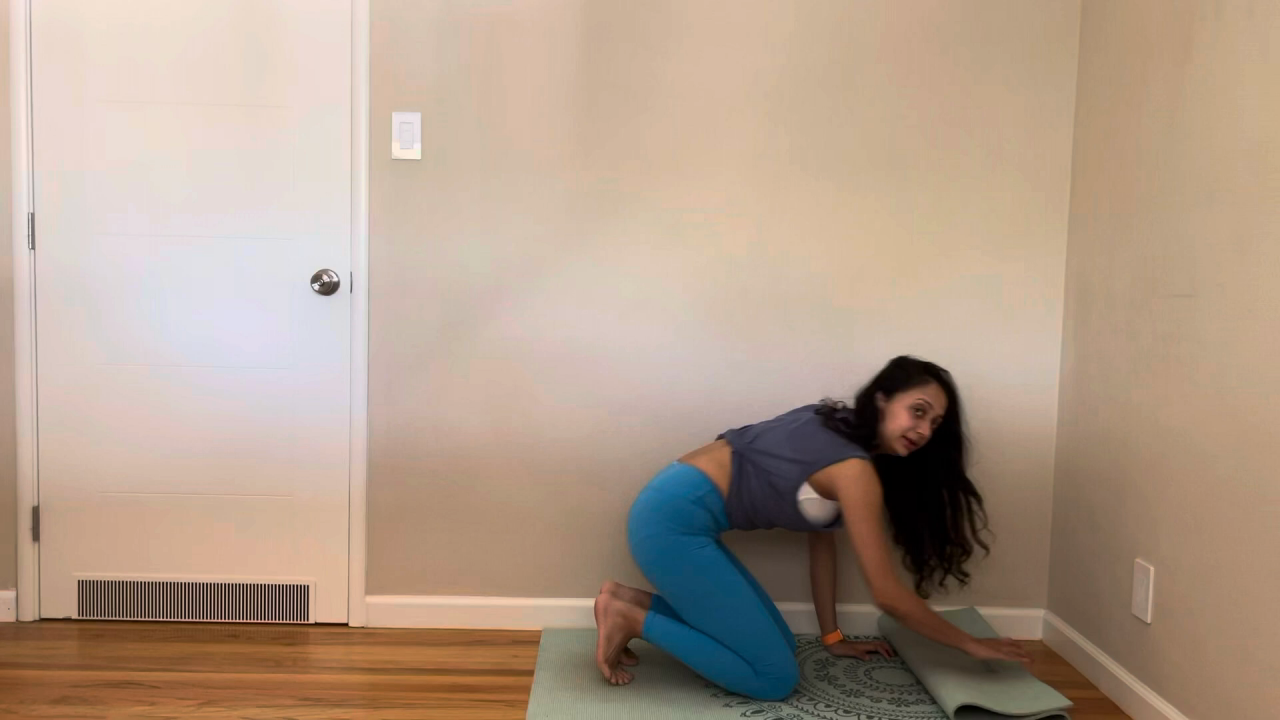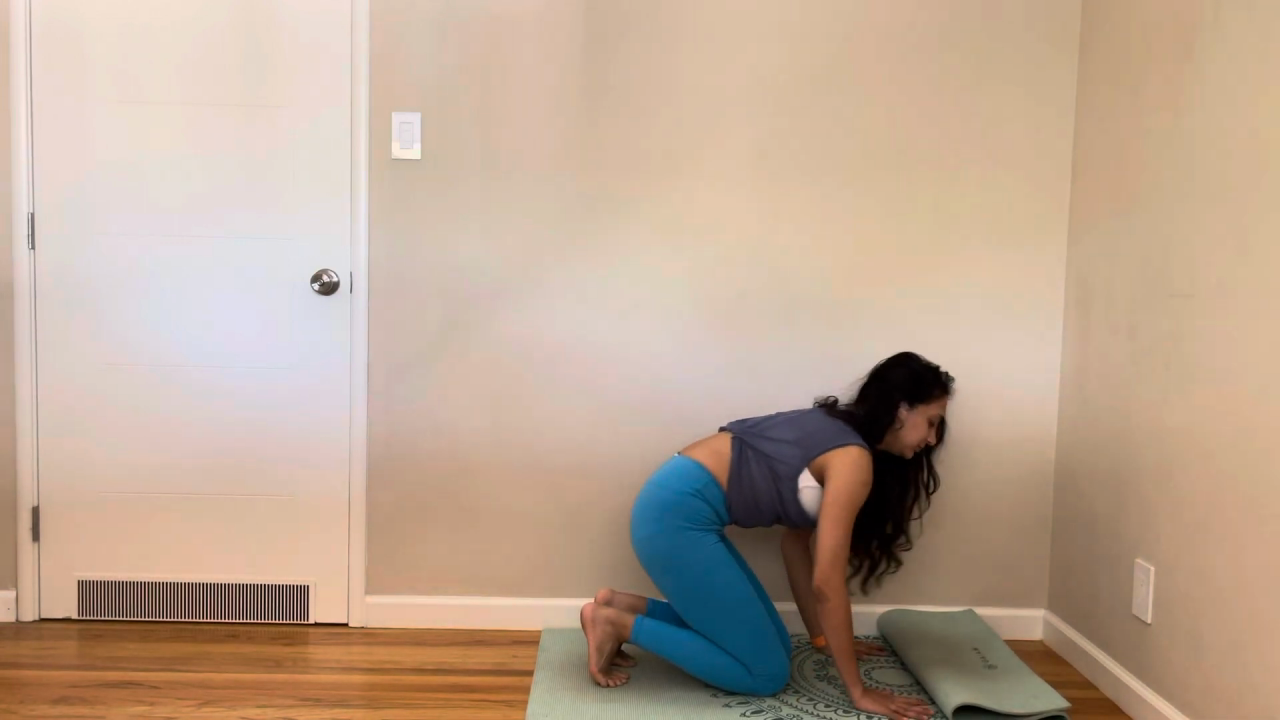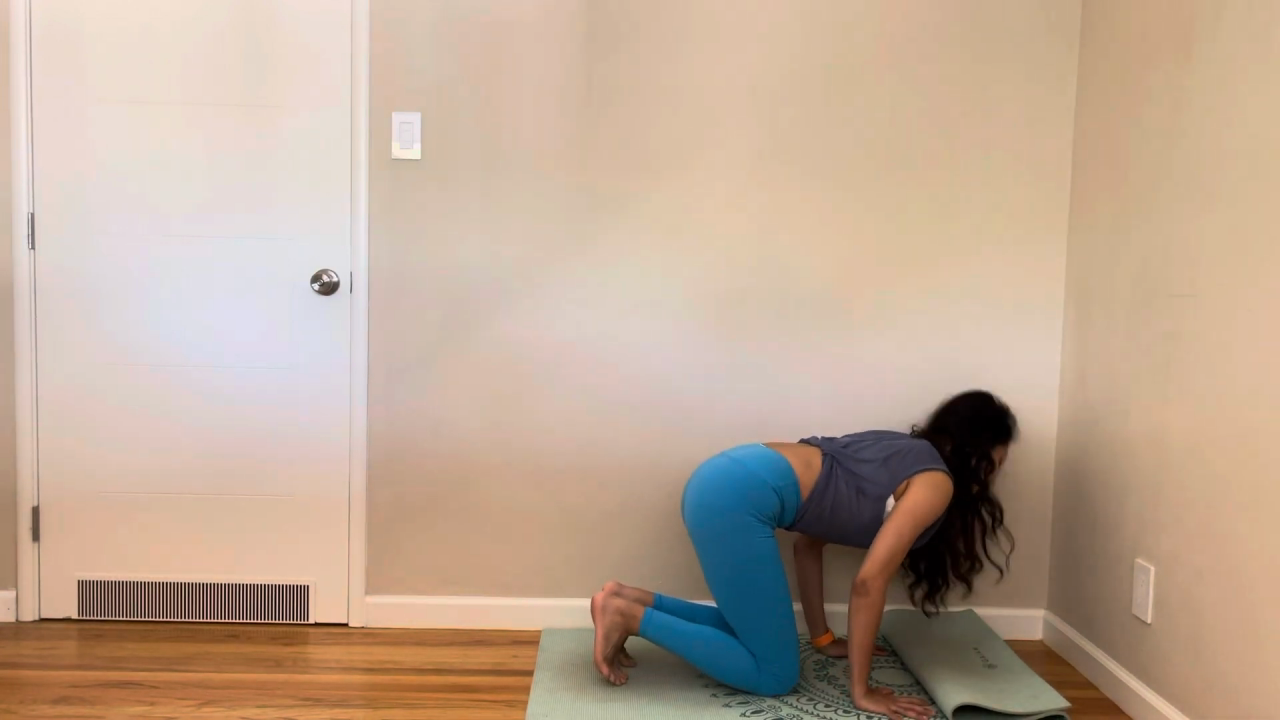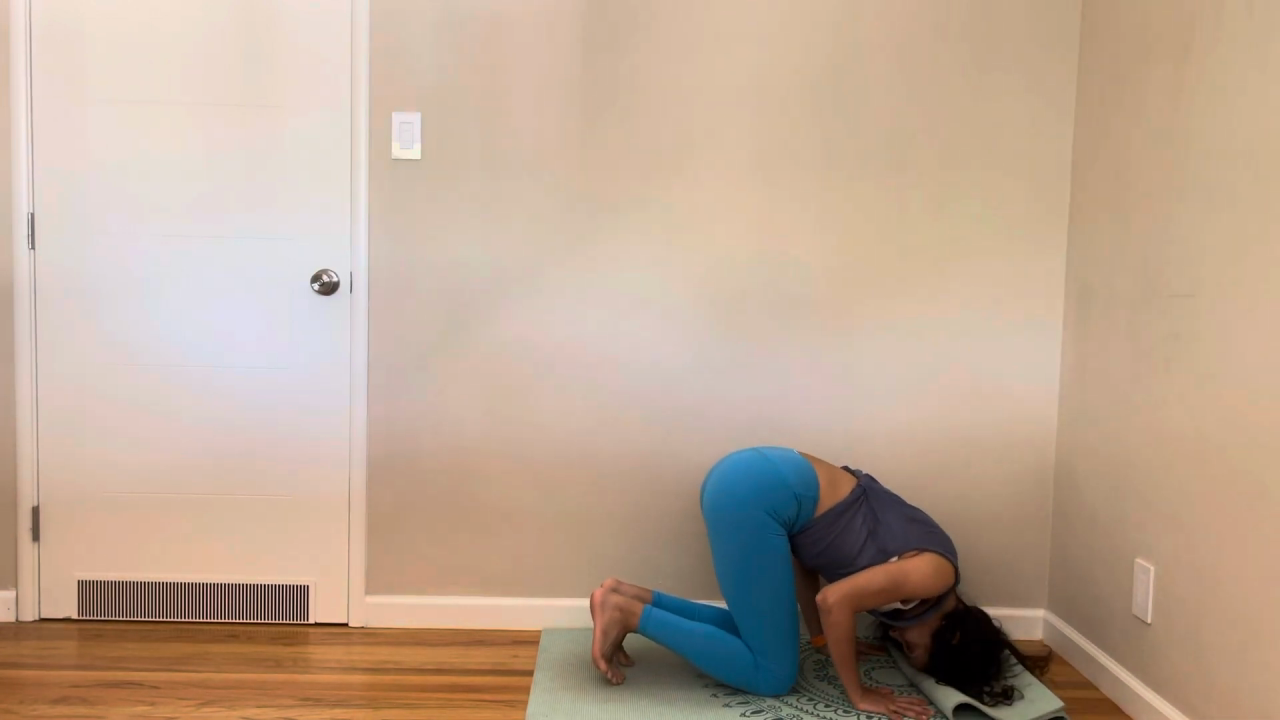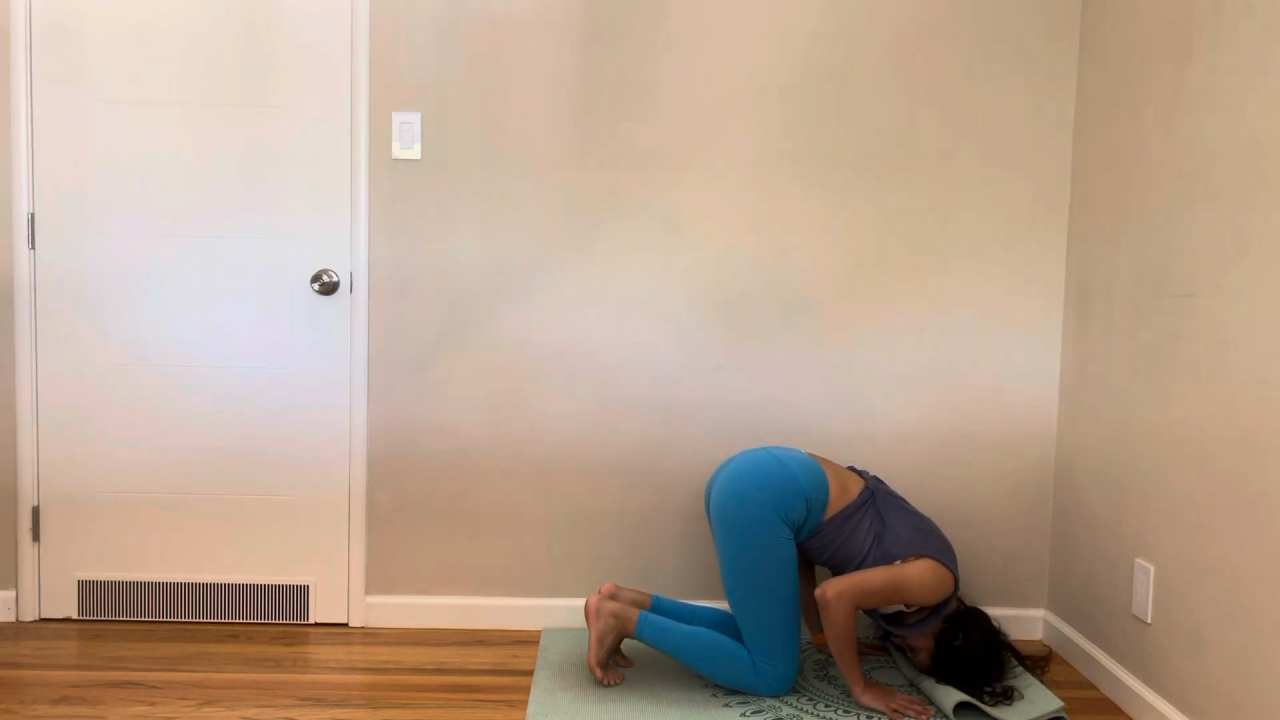
dt=1s
person 1, frame 1
left shoulder: (833, 427)
right shoulder: (854, 469)
left elbow: (822, 543)
right elbow: (888, 592)
left wrist: (831, 635)
right wrist: (967, 642)
left hip: (678, 515)
right hip: (673, 521)
left knee: (775, 643)
right knee: (775, 678)
left ankle: (636, 599)
right ankle: (631, 619)
person 1, frame 2
left shoulder: (835, 433)
right shoulder: (853, 458)
left elbow: (797, 542)
right elbow: (827, 583)
left wrist: (822, 638)
left hip: (681, 504)
right hip: (678, 513)
left knee: (774, 646)
right knee: (766, 673)
left ankle: (625, 606)
right ankle: (618, 624)
person 1, frame 3
left shoulder: (904, 453)
right shoulder: (936, 482)
left elbow: (809, 542)
right elbow: (869, 581)
left wrist: (822, 638)
left hip: (721, 481)
right hip: (736, 498)
left knee: (752, 631)
right knee: (773, 673)
left ankle: (630, 597)
right ankle: (630, 615)
person 1, frame 4
left shoulder: (919, 557)
right shoulder: (935, 573)
left elbow: (803, 563)
right elbow: (834, 601)
left wrist: (825, 640)
left hip: (746, 477)
right hip: (755, 494)
left knee: (757, 635)
right knee: (772, 674)
left ankle: (629, 596)
right ankle: (629, 613)
person 1, frame 5
left shoulder: (923, 569)
right shoulder: (935, 583)
left elbow: (801, 558)
right elbow: (833, 597)
left wrist: (824, 639)
left hip: (752, 476)
right hip: (763, 495)
left knee: (758, 638)
right knee: (771, 675)
left ankle: (626, 600)
right ankle: (624, 620)
